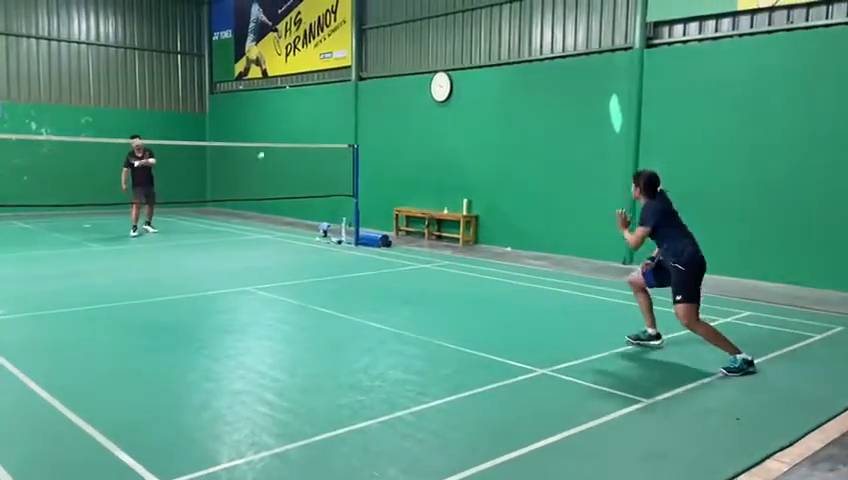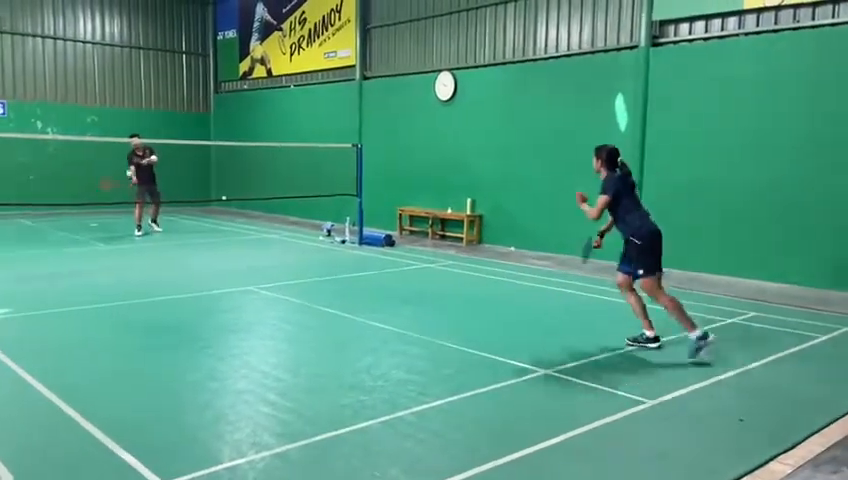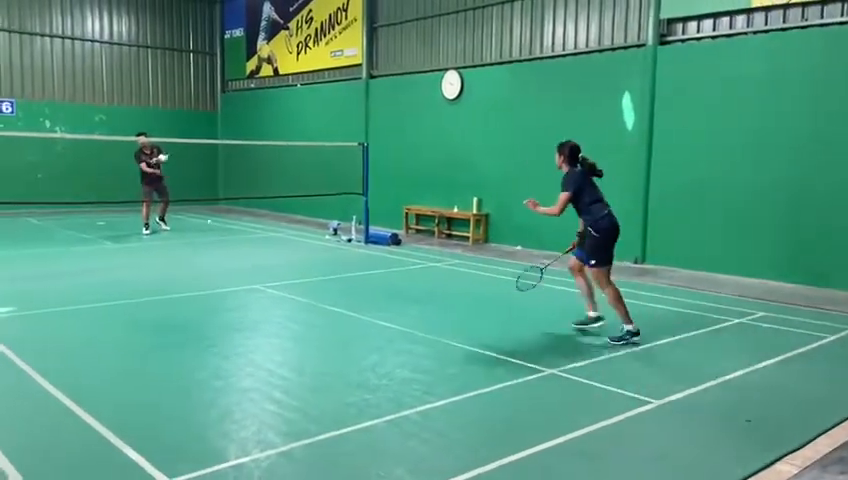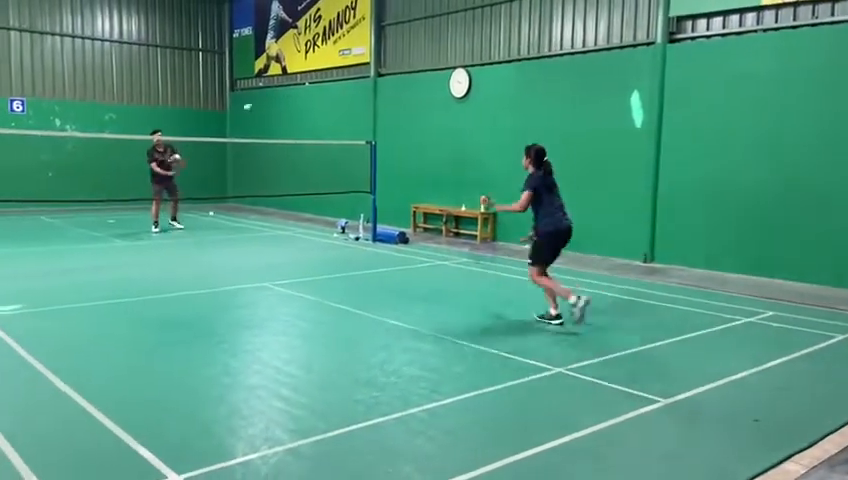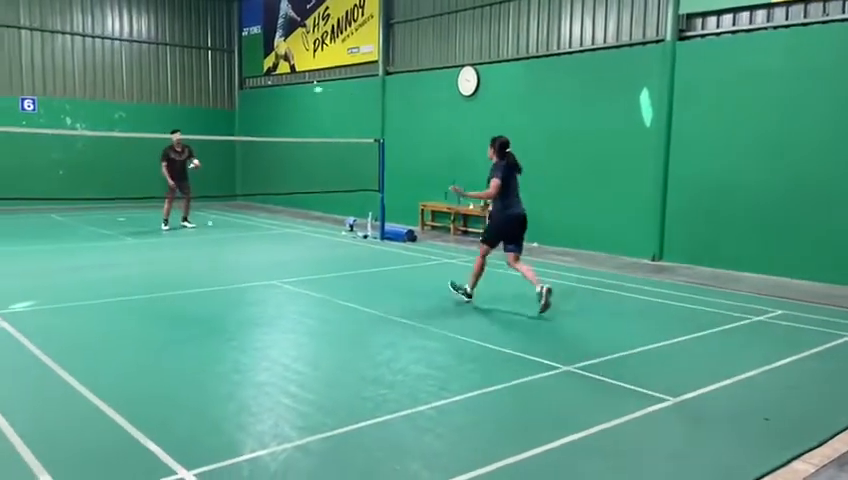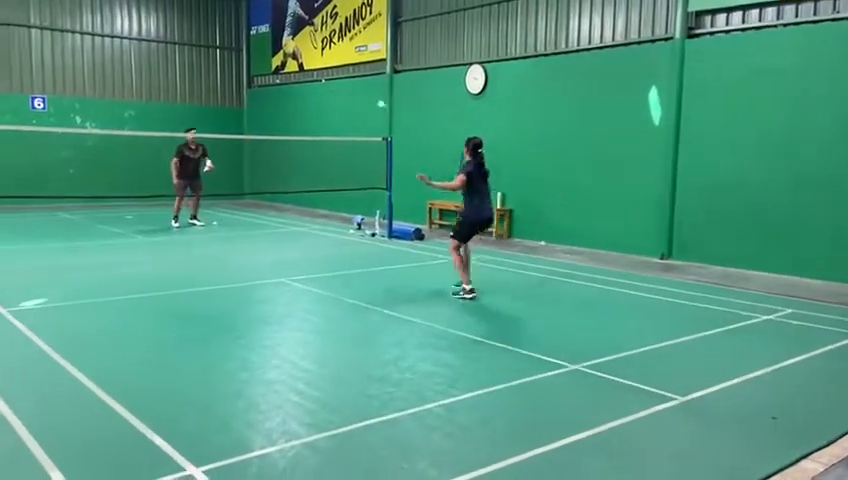
dt=0.2s
person 1, frame 1
left shoulder: (653, 208)
right shoulder: (657, 204)
left elbow: (634, 243)
left wrist: (624, 228)
right wrist: (655, 259)
left hip: (687, 264)
right hip: (674, 262)
left knee: (688, 320)
right knee: (635, 281)
left ankle: (742, 358)
right ankle: (652, 333)
person 1, frame 2
left shoulder: (611, 181)
right shoulder: (615, 179)
left elbow: (594, 214)
left wrist: (582, 204)
right wrist: (601, 233)
left hip: (641, 238)
right hip: (636, 239)
left knee: (653, 291)
right knee: (622, 283)
left ankle: (698, 334)
right ankle: (650, 334)
person 1, frame 3
left shoulder: (571, 177)
right shoulder: (580, 174)
left elbow: (557, 210)
left wrist: (536, 207)
right wrist: (581, 234)
left hip: (602, 228)
right hip: (600, 227)
left knee: (602, 280)
right knee: (575, 267)
left ankle: (631, 328)
right ankle: (593, 314)
person 1, frame 4
left shoulder: (533, 178)
right shoulder: (546, 176)
left elbow: (521, 207)
left wrist: (498, 207)
right wrist: (537, 230)
left hip: (549, 231)
right hip: (562, 228)
left knee: (535, 276)
right knee: (539, 270)
left ankle: (576, 299)
right ankle: (554, 312)
person 1, frame 5
left shoulder: (497, 167)
right shoulder: (510, 167)
left elbow: (492, 192)
left wrist: (466, 194)
right wrist: (492, 205)
left hip: (504, 218)
right hip: (519, 217)
left knee: (482, 253)
right knee: (514, 261)
left ankle: (468, 290)
right ankle: (541, 288)
person 1, frame 6
left shoulder: (468, 166)
right shoulder: (480, 166)
left elbow: (456, 186)
left wrist: (431, 183)
left hip: (474, 216)
right hip: (487, 215)
left knee: (454, 248)
right knee: (462, 243)
left ankle: (467, 288)
right ankle: (466, 280)
